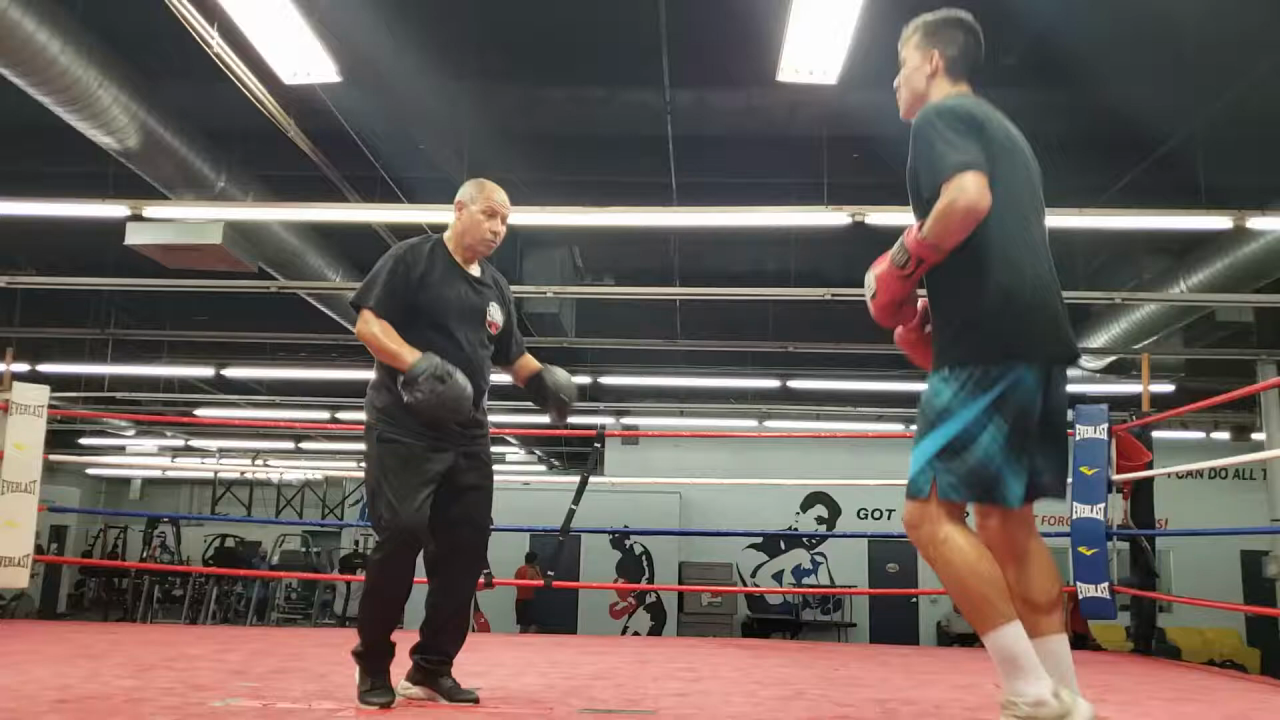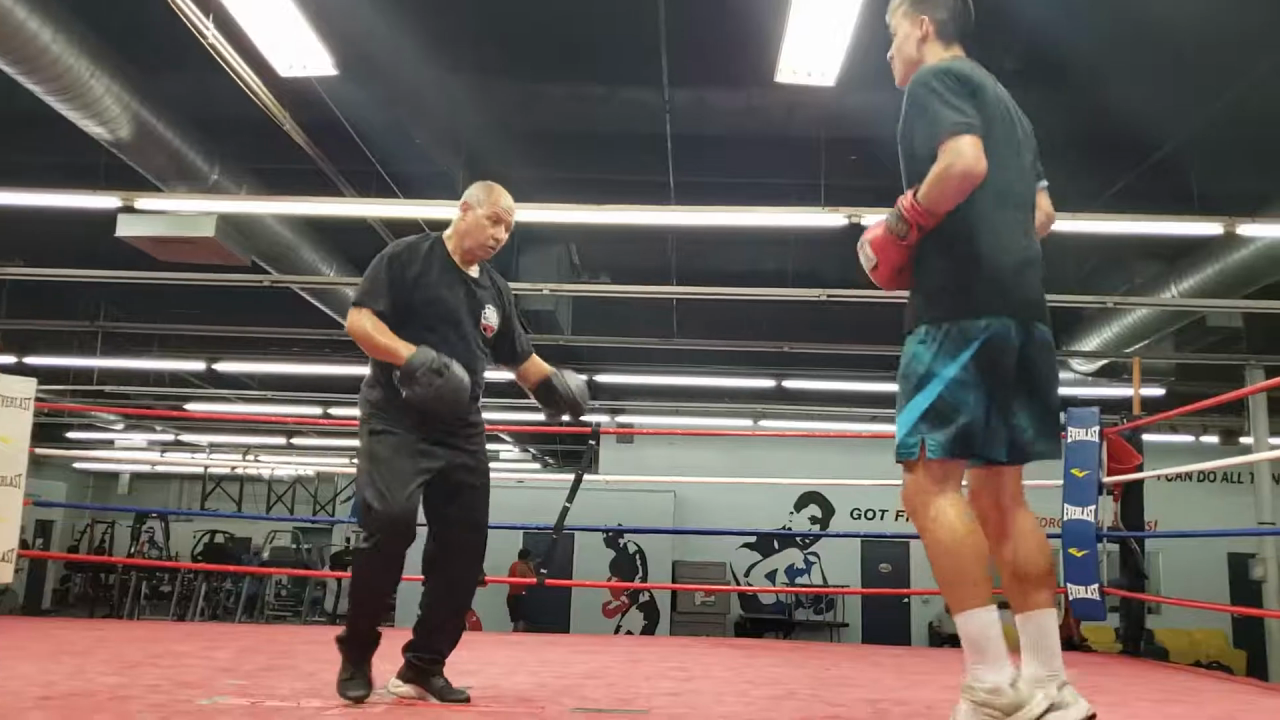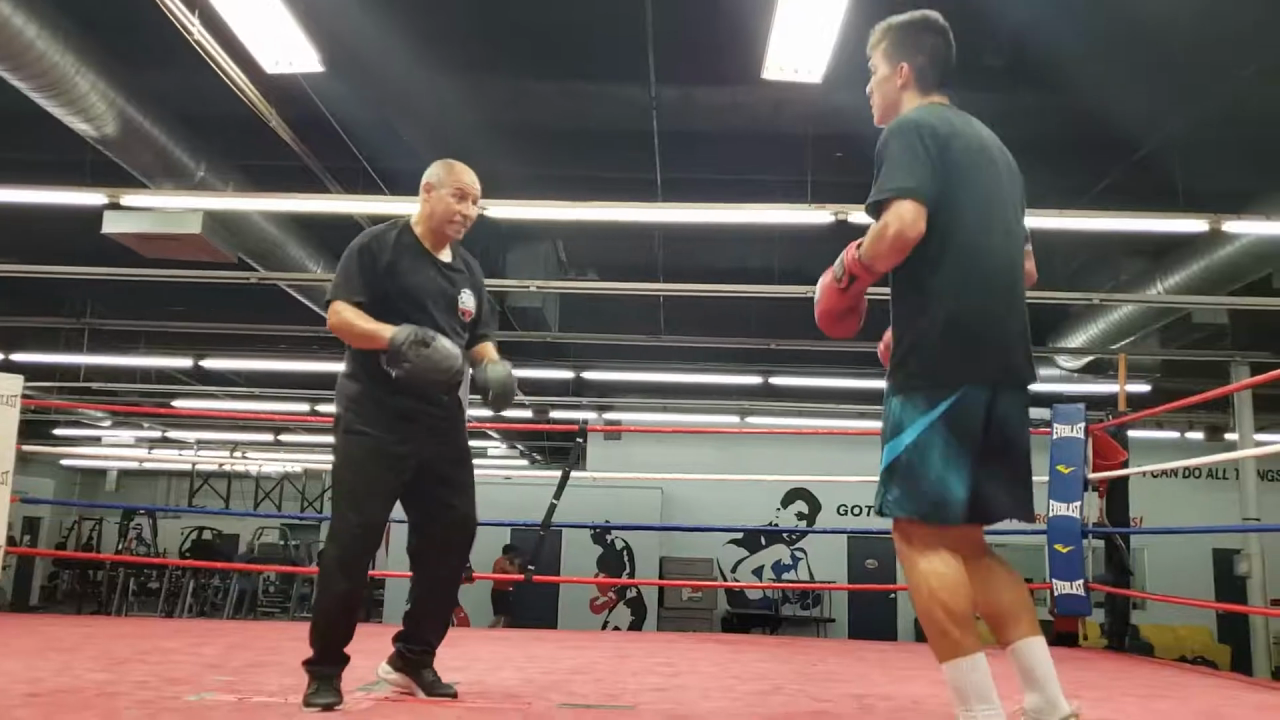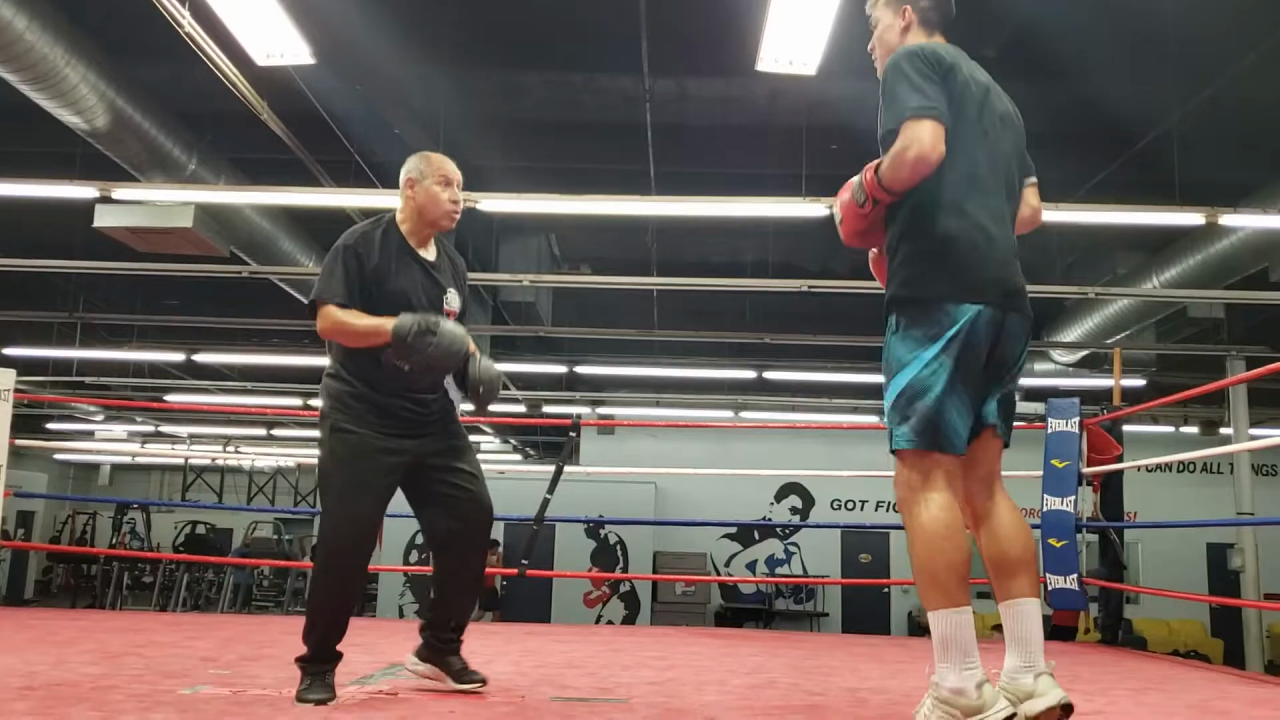
dt=0.2s
person 1, frame 1
left shoulder: (943, 117)
right shoulder: (1004, 134)
left elbow: (968, 200)
left wrist: (908, 261)
left hip: (984, 348)
right hip: (1038, 346)
left knee: (932, 512)
right knee: (1008, 529)
person 1, frame 2
left shoulder: (934, 86)
right shoulder: (1003, 99)
left elbow: (965, 163)
right elbow: (1040, 212)
left wrist: (898, 227)
left hip: (964, 308)
right hip: (1020, 310)
left knee: (930, 482)
right knee: (997, 495)
person 1, frame 3
left shoulder: (912, 132)
right shoulder: (992, 149)
left elbow: (905, 226)
right elbow: (1024, 268)
left wrist: (852, 274)
left hip: (938, 369)
right hip: (1003, 364)
left knee: (921, 538)
right knee: (960, 543)
person 1, frame 4
left shoulder: (916, 63)
right shoulder: (994, 92)
left elbow: (923, 147)
right elbow: (1029, 210)
left wrist: (868, 192)
left hip: (939, 295)
right hip: (1000, 297)
left knee: (920, 480)
right knee: (979, 480)
person 2, frame 1
left shoulder: (495, 286)
right shoulder: (409, 259)
left elbow: (513, 355)
right elbow: (367, 322)
left wrist: (546, 380)
right wrist: (417, 364)
left hip: (465, 435)
right hip: (403, 427)
left knee: (463, 551)
right knee: (401, 530)
left ankle: (430, 667)
right ankle: (371, 657)
person 2, frame 2
left shoulder: (493, 286)
right shoulder: (406, 257)
left elbow: (518, 355)
right elbow: (359, 319)
left wrist: (550, 380)
right wrist: (412, 357)
left hip: (460, 433)
right hip: (395, 421)
left knee: (461, 549)
right knee: (389, 522)
left ankle: (421, 667)
right ankle: (357, 649)
person 2, frame 3
left shoulder: (468, 269)
right shoulder: (376, 247)
left elbow: (477, 339)
right elbow: (340, 316)
left wrist: (494, 370)
right wrist: (397, 338)
left hip: (441, 425)
right hip: (373, 421)
left knee: (451, 538)
right knee: (354, 541)
left ankle: (409, 658)
right ankle: (325, 668)
person 2, frame 4
left shoulder: (452, 264)
right shoulder: (362, 244)
right elbow: (329, 319)
left wrist: (473, 362)
right wrist: (397, 329)
left hip: (433, 421)
right hip: (361, 420)
left knee: (470, 522)
right knee: (346, 540)
left ankle: (440, 648)
right ankle: (318, 664)
